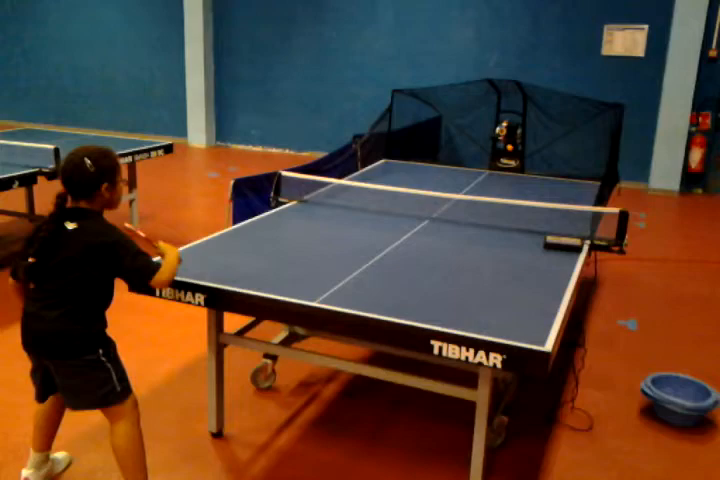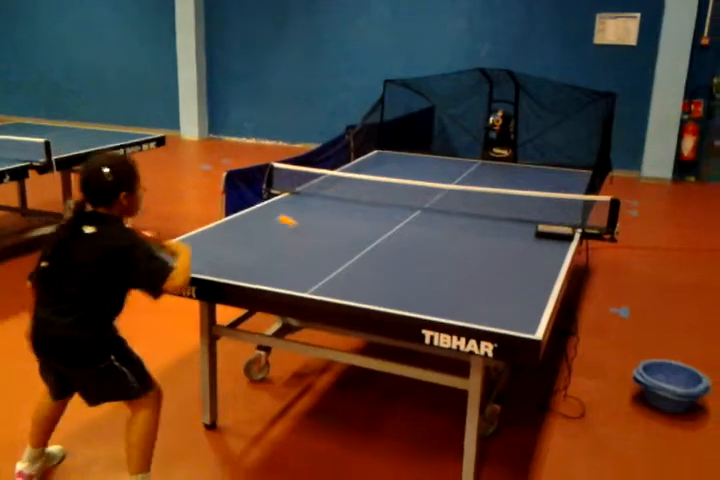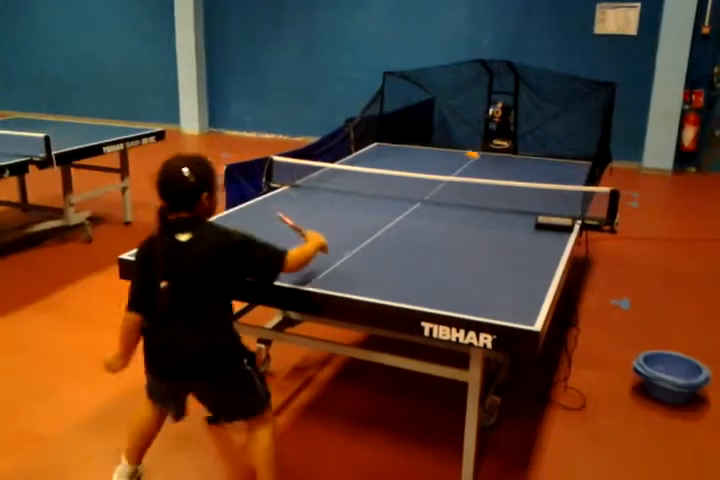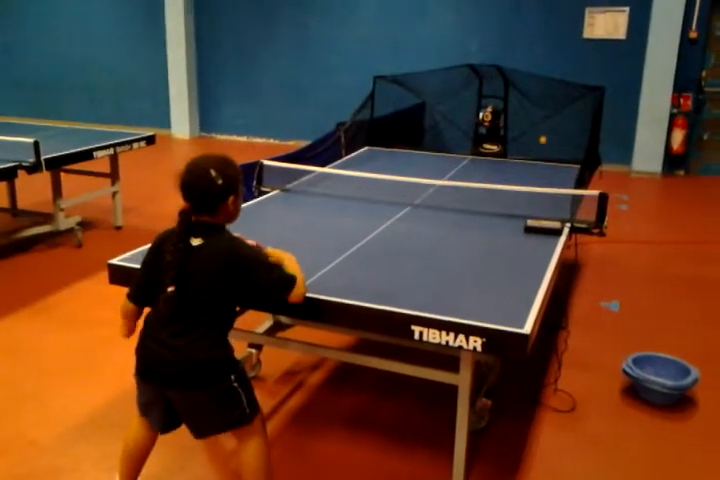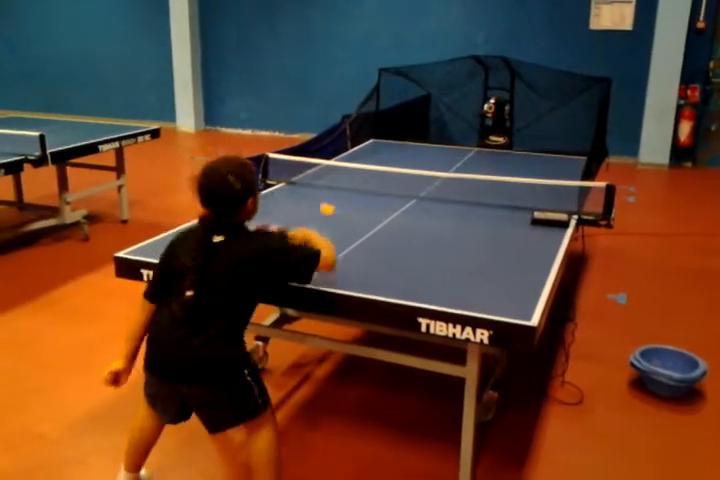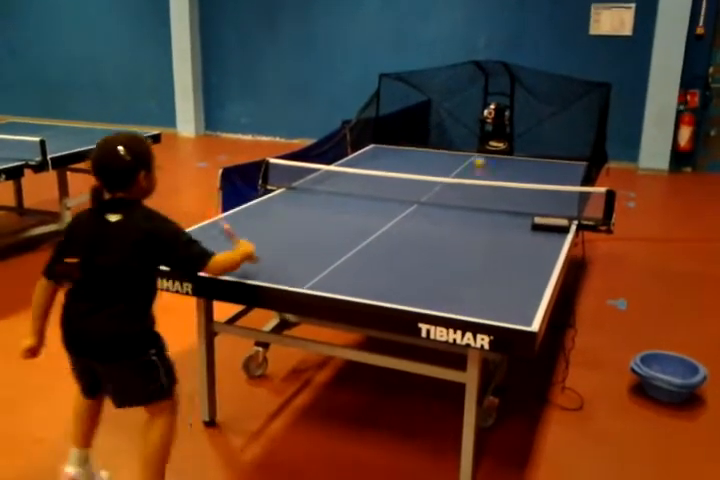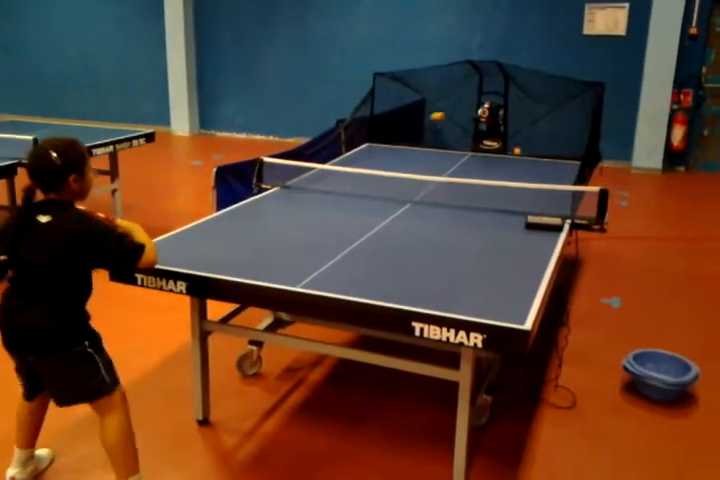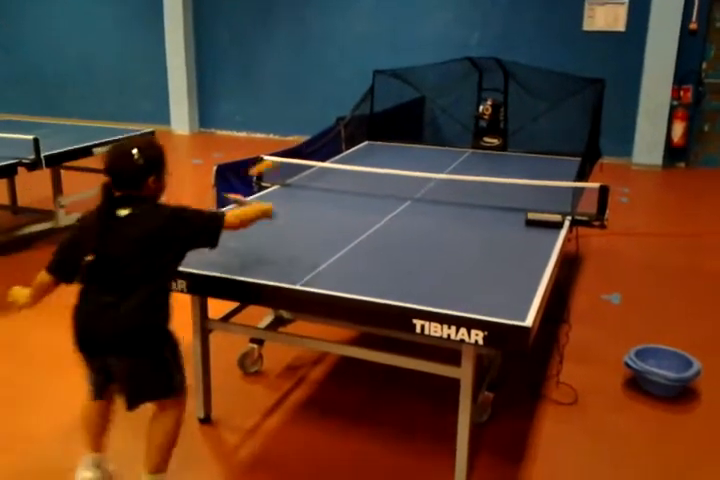
dt=0.5s
person 1, frame 1
left shoulder: (46, 227)
right shoulder: (108, 238)
left elbow: (18, 280)
right elbow: (160, 278)
right wrist: (172, 254)
left hip: (35, 334)
right hip: (79, 340)
left knee: (54, 393)
right knee: (123, 410)
person 1, frame 2
left shoulder: (66, 232)
right shoulder: (126, 243)
left elbow: (36, 283)
right elbow: (175, 283)
right wrist: (181, 252)
left hip: (45, 336)
right hip: (89, 344)
left knee: (59, 391)
right knee: (146, 400)
person 1, frame 3
left shoulder: (151, 248)
right shoulder: (227, 243)
left elbow: (135, 313)
right elbow: (289, 262)
left wrist: (121, 356)
right wrist: (313, 242)
left hip: (163, 357)
right hip: (216, 358)
left knee: (156, 405)
right knee: (259, 420)
person 1, frame 4
left shoulder: (165, 243)
right shoulder: (237, 254)
left elbow: (132, 305)
right elbow: (295, 294)
left wrist: (128, 327)
right wrist: (287, 260)
left hip: (152, 360)
right hip: (204, 368)
left knee: (147, 422)
right knee: (250, 432)
person 1, frame 5
left shoulder: (183, 242)
right shoulder: (260, 249)
left elbow: (149, 304)
right elbow: (327, 260)
left wrist: (125, 359)
right wrist: (303, 238)
left hip: (163, 356)
right hip: (217, 364)
left knee: (154, 412)
right knee: (261, 424)
person 1, frame 6
left shoulder: (82, 223)
right shoulder: (154, 228)
left elbow: (49, 281)
right elbow: (213, 266)
left wrist: (36, 334)
right wrist: (243, 251)
left hip: (77, 334)
right hip: (128, 340)
left knee: (91, 392)
right knee: (163, 409)
person 1, frame 7
right shoulder: (84, 227)
right elbow: (147, 259)
right wrist: (135, 229)
right hip: (61, 335)
left knee: (36, 391)
right knee: (112, 405)
person 1, frame 8
left shoulder: (93, 222)
right shoulder: (170, 220)
left elbow: (54, 274)
right elbow: (233, 220)
left wrist: (30, 296)
right wrist: (259, 208)
left hip: (90, 330)
right hip: (140, 334)
left knee: (101, 394)
right knee: (171, 402)
